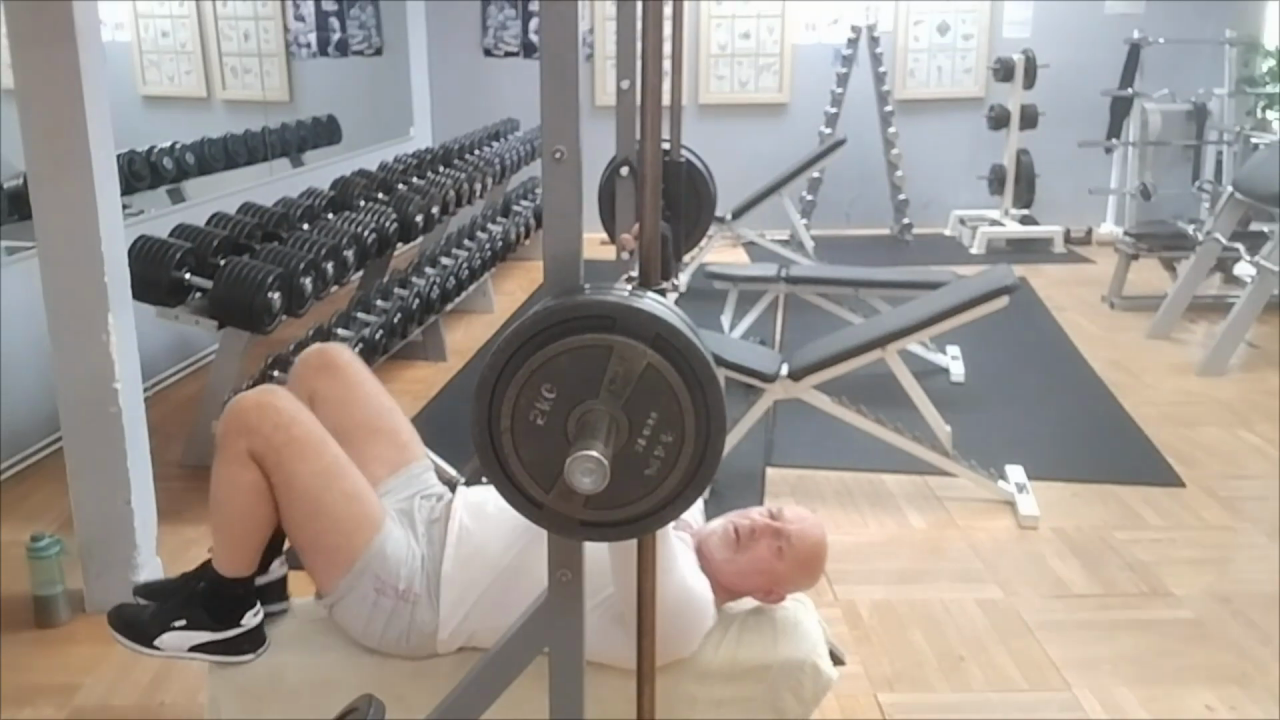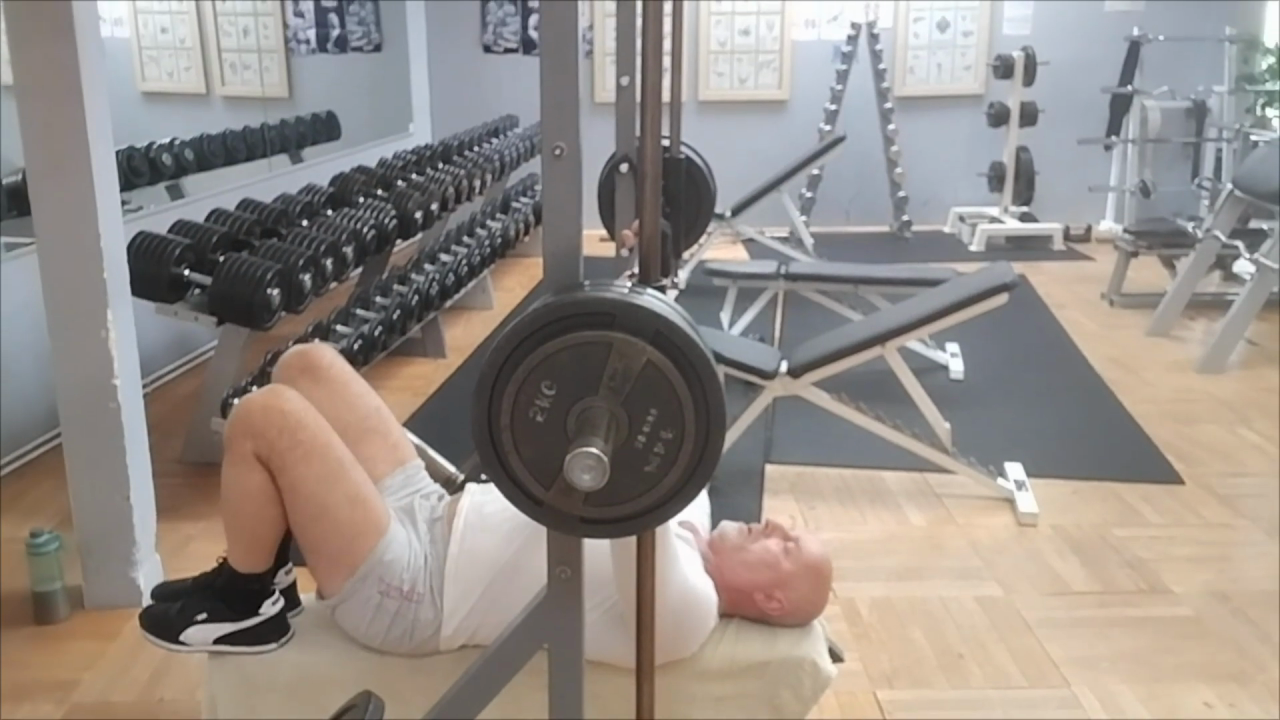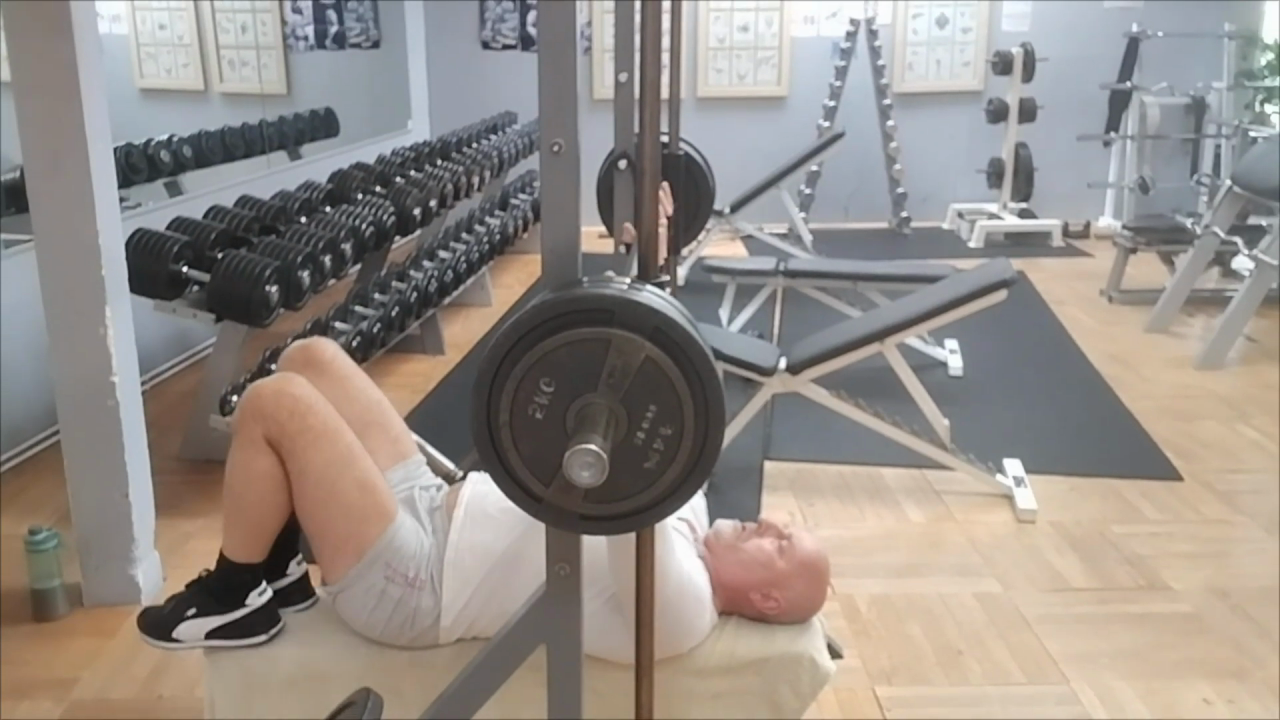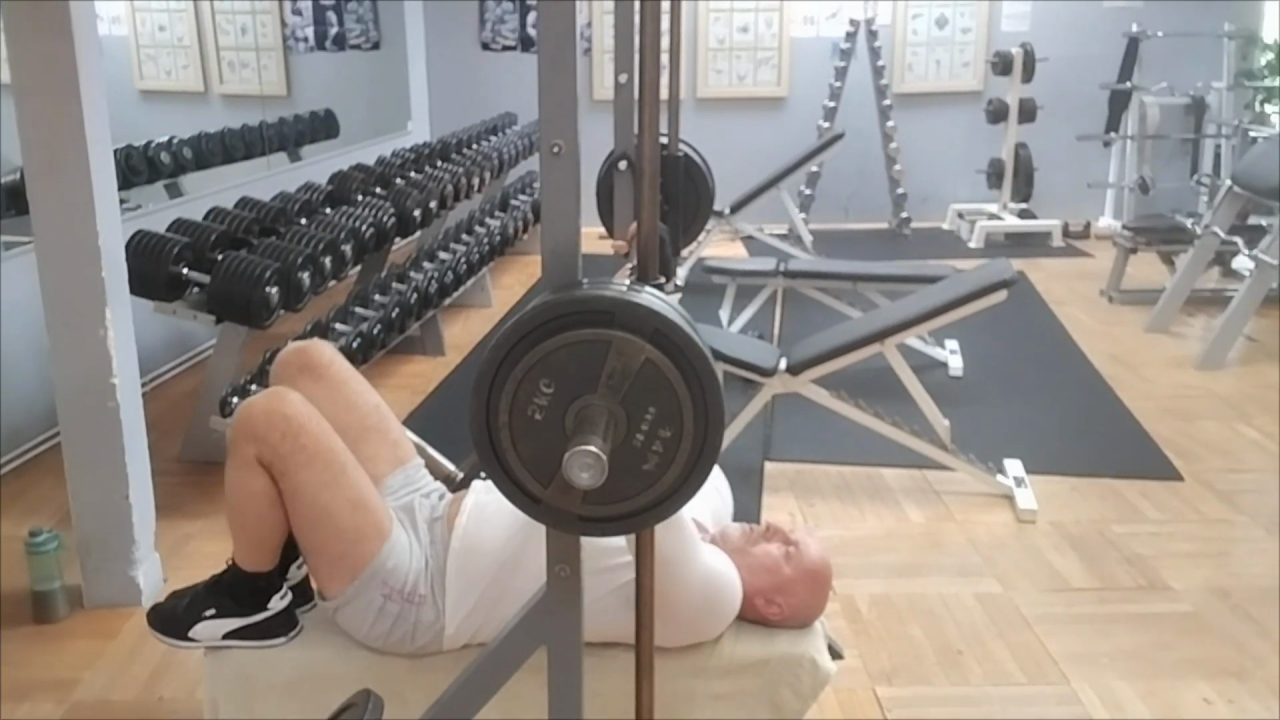
dt=1s
person 1, frame 1
left shoulder: (681, 609)
right shoulder: (687, 515)
left hip: (402, 594)
right hip: (429, 519)
left knee: (255, 416)
right knee: (324, 364)
left ankle: (223, 615)
right ankle: (250, 572)
person 1, frame 2
left shoulder: (682, 611)
right shoulder: (690, 521)
left hip: (403, 591)
right hip: (428, 519)
left knee: (262, 415)
right knee: (306, 365)
left ankle: (242, 606)
right ankle: (259, 577)
person 1, frame 3
left shoulder: (680, 605)
right shoulder: (688, 516)
left hip: (404, 584)
right hip: (434, 509)
left knee: (272, 403)
right knee: (310, 359)
left ankle: (237, 598)
right ankle: (276, 571)
person 1, frame 4
left shoulder: (710, 592)
right shoulder: (709, 503)
left hip: (411, 592)
right hip: (432, 518)
left knee: (265, 419)
right knee: (304, 361)
left ankle: (250, 600)
right ankle: (280, 564)
